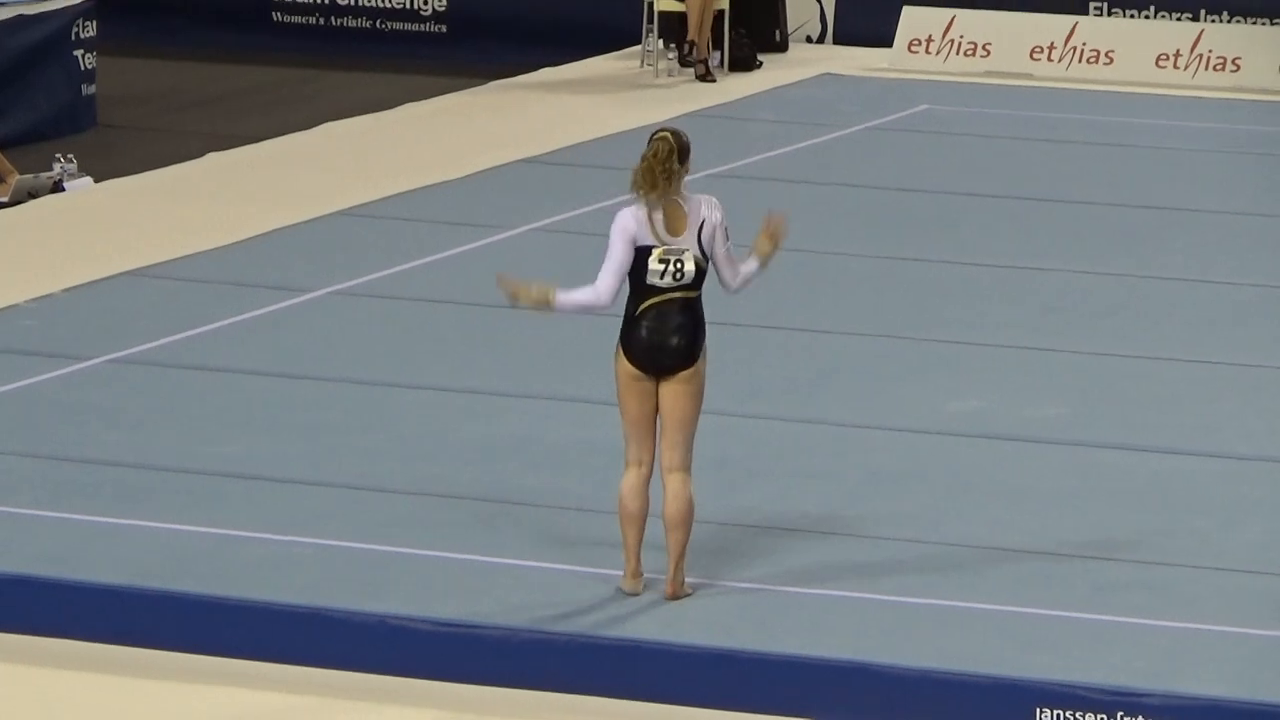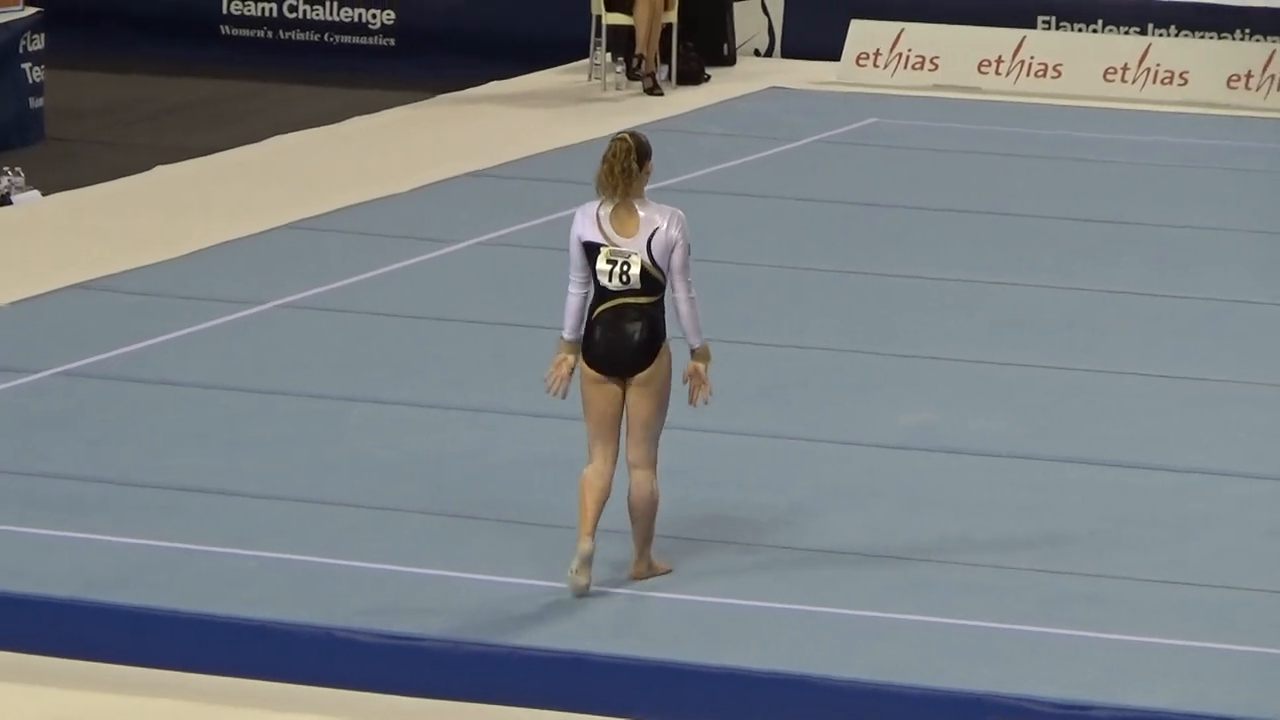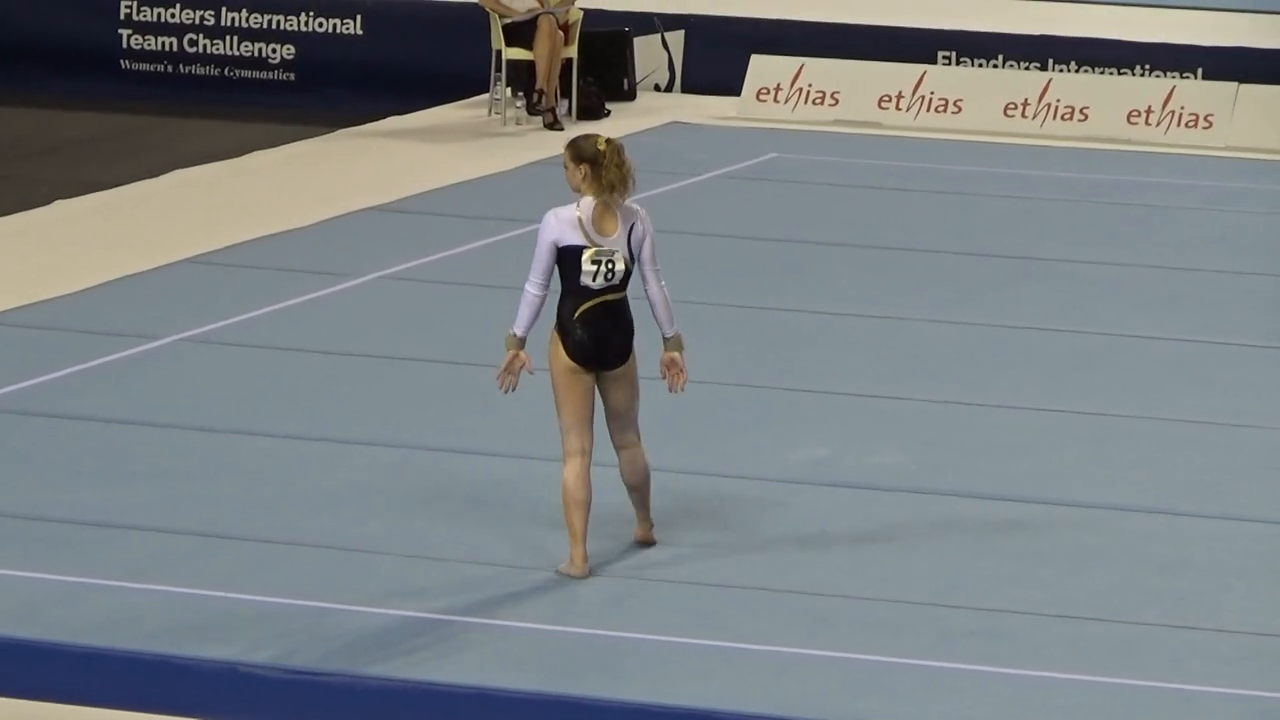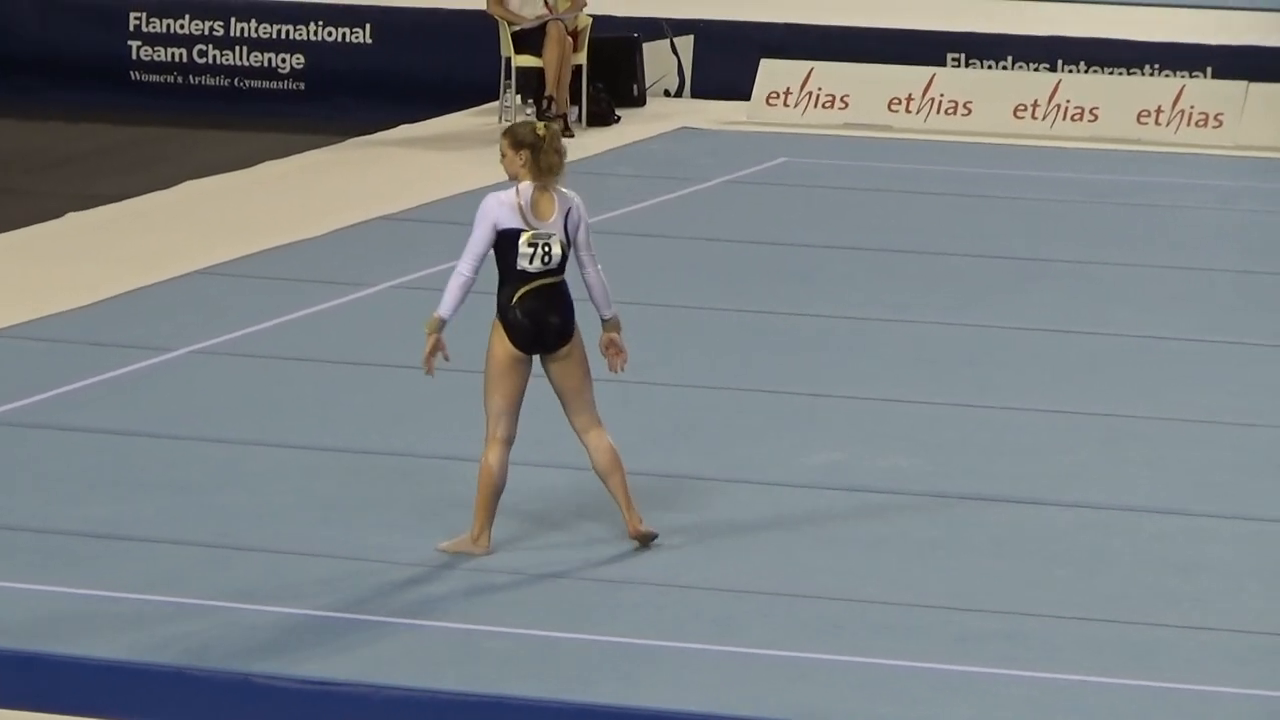
dt=1s
person 1, frame 1
left shoulder: (631, 219)
right shoulder: (710, 213)
left elbow: (603, 295)
right elbow: (732, 283)
left wrist: (547, 297)
right wrist: (762, 256)
left hip: (639, 344)
right hip: (687, 346)
left knee: (636, 464)
right knee: (677, 469)
left ankle: (633, 571)
right ankle: (675, 578)
person 1, frame 2
left shoulder: (585, 217)
right shoulder: (669, 221)
left elbow: (577, 289)
right elbow: (682, 292)
left wrist: (568, 345)
right wrist: (698, 354)
left hip: (599, 342)
right hip: (646, 345)
left knee: (600, 456)
right knee: (642, 461)
left ankle: (585, 540)
right ankle: (643, 560)
person 1, frame 3
left shoulder: (558, 221)
right shoulder: (636, 217)
left elbow: (536, 287)
right elbow: (654, 284)
left wrist: (517, 343)
right wrist: (671, 343)
left hip: (574, 336)
right hip: (618, 334)
left knee: (576, 451)
right knee: (627, 440)
left ankle: (577, 555)
right ankle: (644, 525)
person 1, frame 4
left shoulder: (496, 204)
right shoulder: (570, 203)
left elbow: (467, 267)
right elbow: (590, 268)
left wrist: (437, 326)
right wrist: (610, 325)
left hip: (515, 321)
right hip: (558, 319)
left knee: (498, 437)
right knee: (589, 425)
left ankle: (478, 535)
right ankle: (633, 519)
